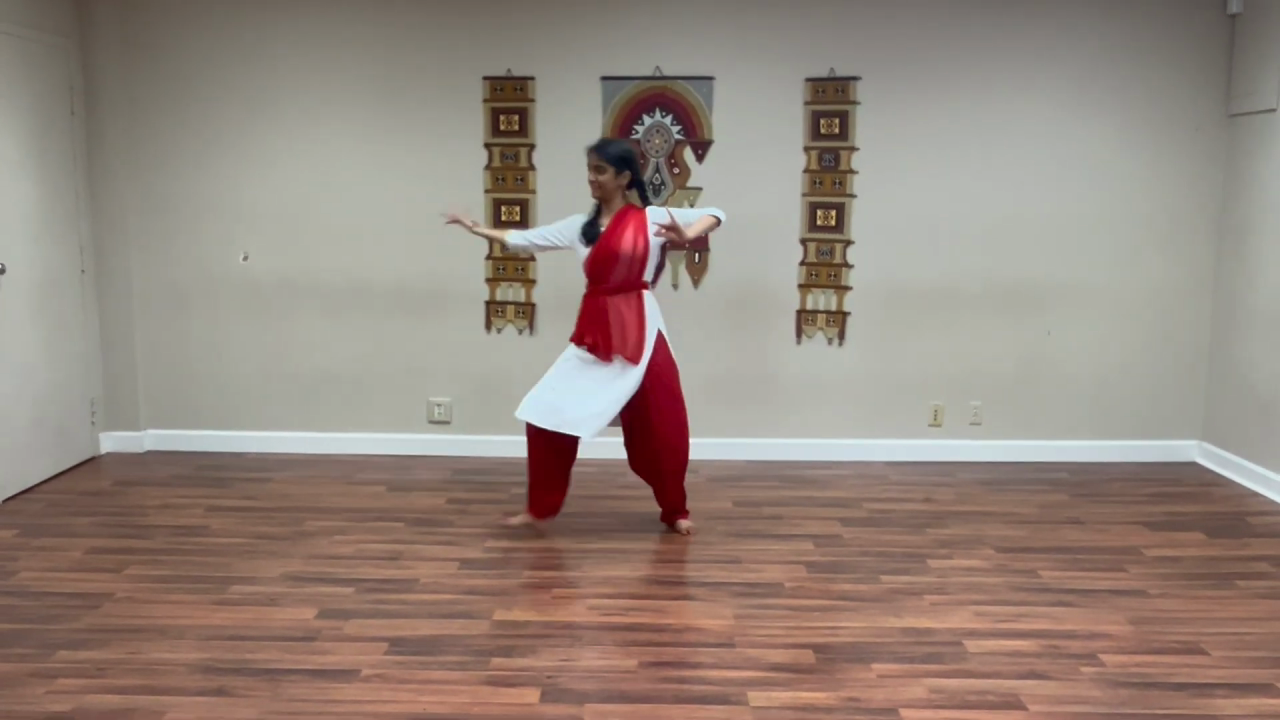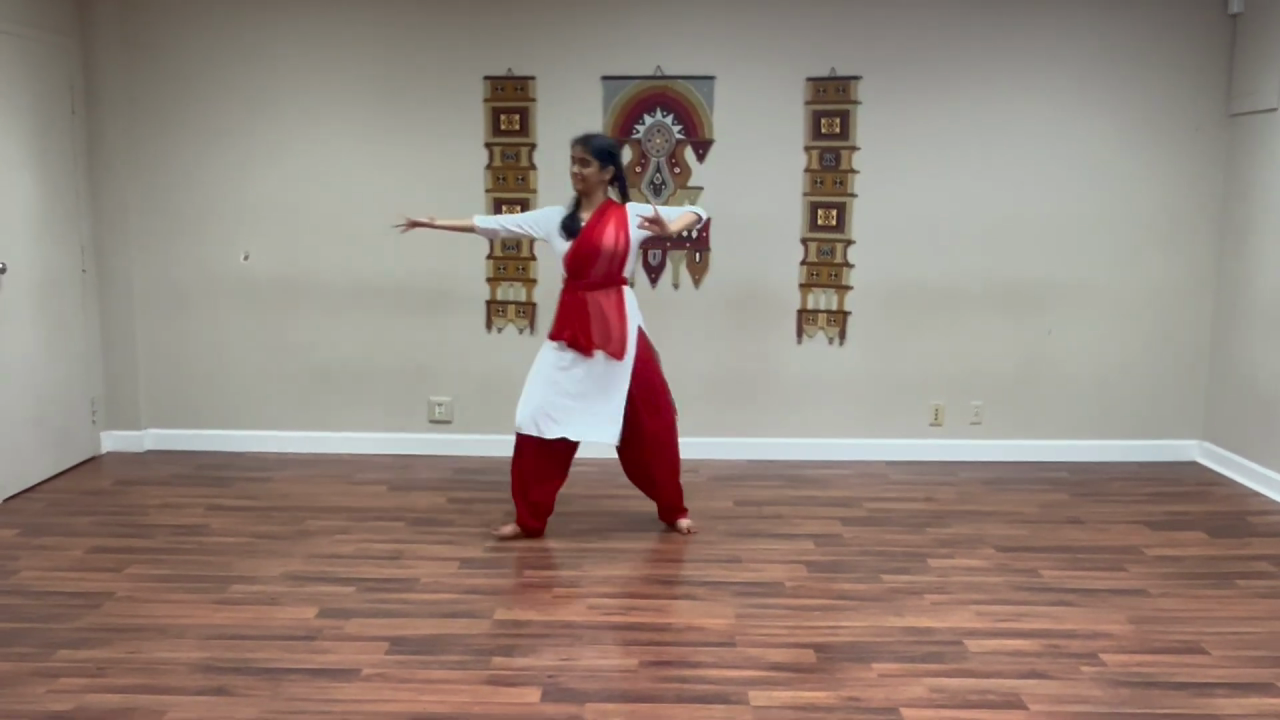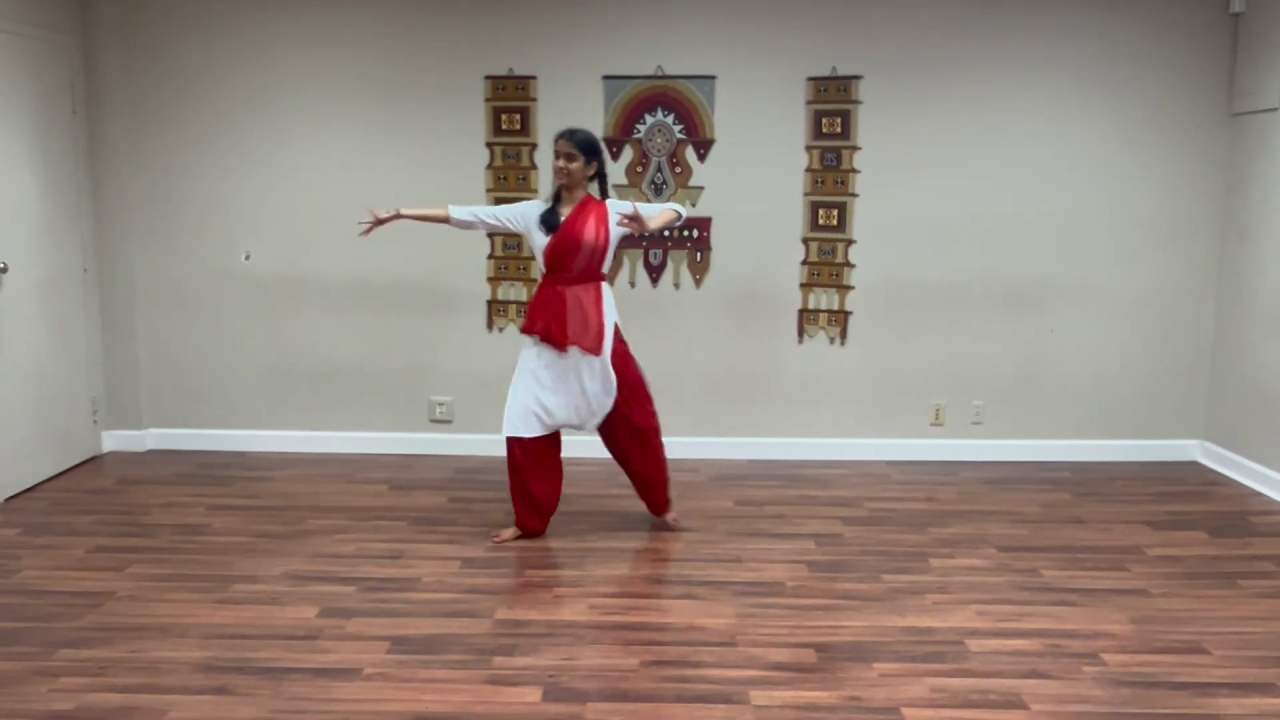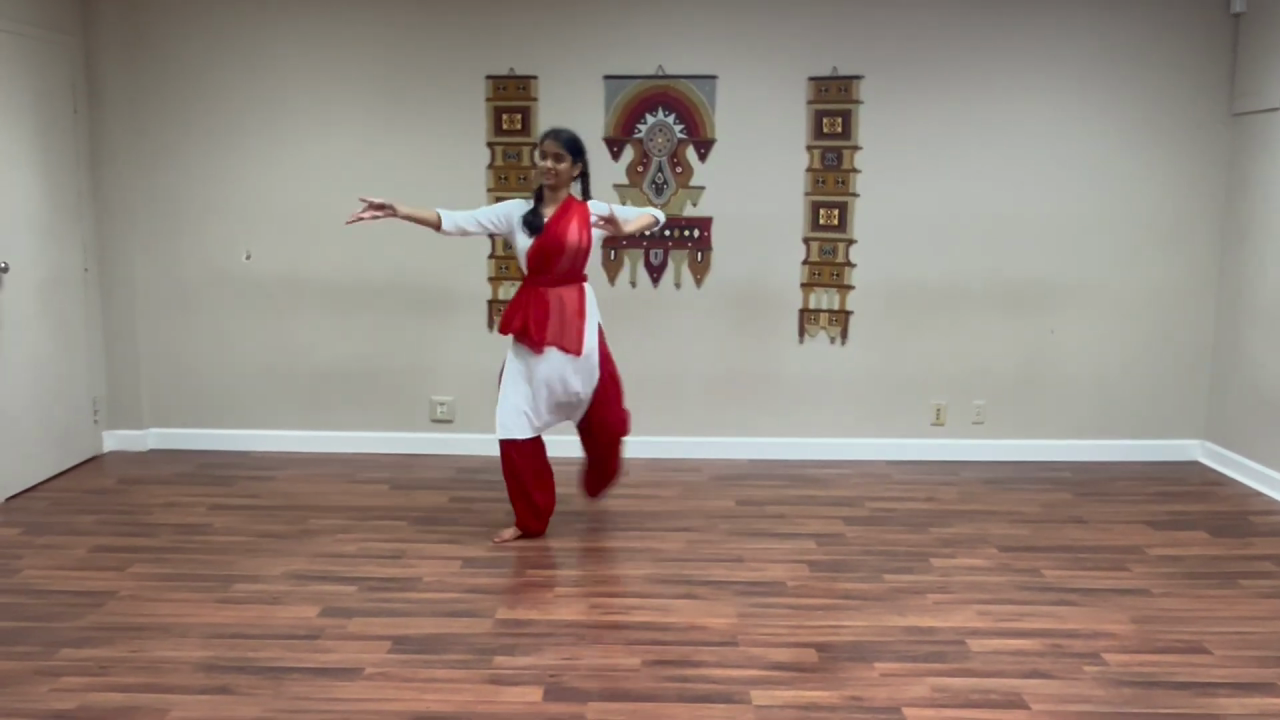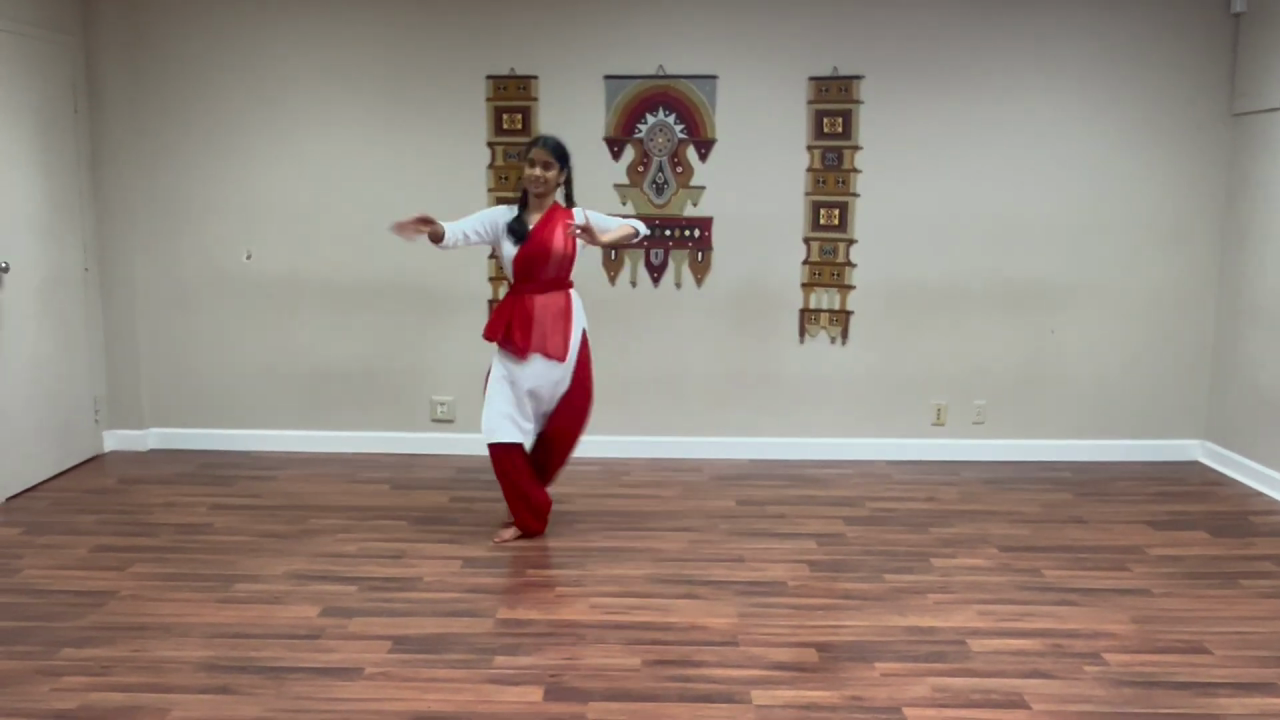
dt=0.1s
person 1, frame 1
left shoulder: (652, 219)
right shoulder: (580, 225)
left elbow: (714, 216)
right elbow: (526, 240)
left wrist: (687, 235)
right wrist: (476, 228)
left hip: (639, 330)
right hip: (593, 332)
left knee: (663, 430)
right knee: (545, 414)
left ankle: (675, 510)
right ankle: (541, 507)
person 1, frame 2
left shoulder: (634, 215)
right shoulder: (556, 219)
left elbow: (697, 213)
right elbow: (496, 225)
left wrist: (670, 230)
right wrist: (437, 224)
left hip: (619, 327)
right hip: (572, 329)
left knee: (652, 424)
right knee: (538, 419)
left ankle: (673, 509)
right ankle: (529, 518)
person 1, frame 3
left shoulder: (613, 211)
right shoulder: (534, 212)
left elbow: (675, 211)
right elbow: (468, 215)
left wrist: (650, 227)
right wrist: (405, 214)
left hip: (595, 320)
right hip: (548, 324)
left knee: (631, 417)
right knee: (526, 420)
left ankle: (659, 503)
right ankle: (531, 519)
person 1, frame 4
left shoulder: (594, 212)
right shoulder: (516, 212)
left elbow: (654, 215)
right elbow: (452, 221)
left wrist: (626, 231)
right wrist: (395, 211)
left hip: (577, 322)
right hip: (531, 325)
left knee: (603, 418)
right knee: (516, 422)
left ankle: (596, 483)
right ankle: (530, 518)
person 1, frame 5
left shoulder: (578, 219)
right shoulder: (500, 218)
left elbow: (637, 227)
right elbow: (450, 235)
left wrist: (603, 238)
right wrist: (428, 227)
left hip: (562, 328)
right hip: (514, 329)
left knee: (560, 428)
right knee: (506, 427)
left ankle: (530, 507)
right ankle: (528, 516)
